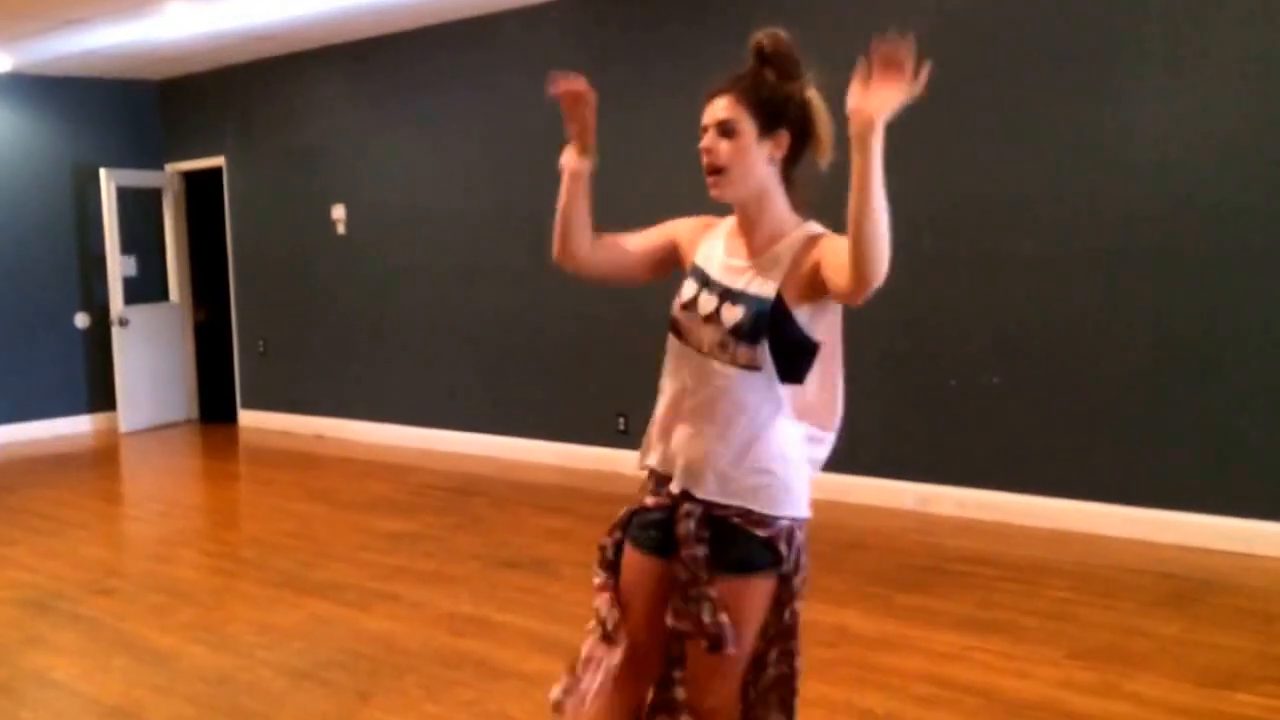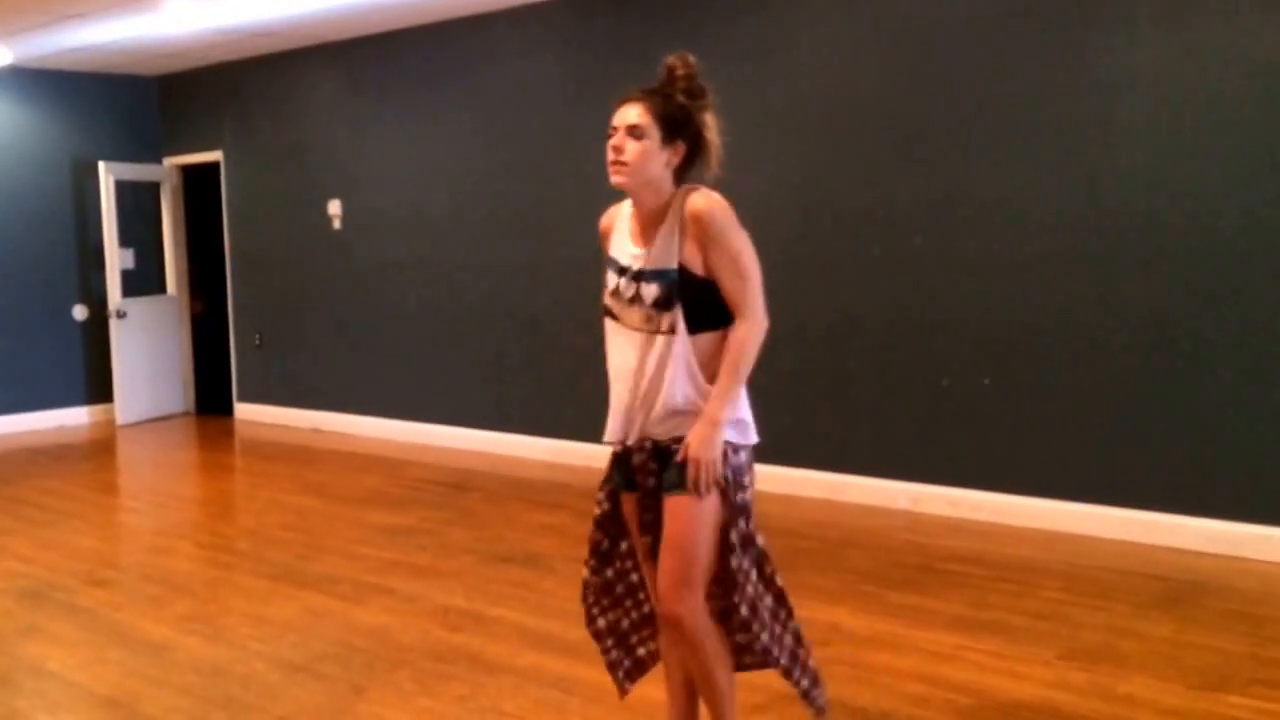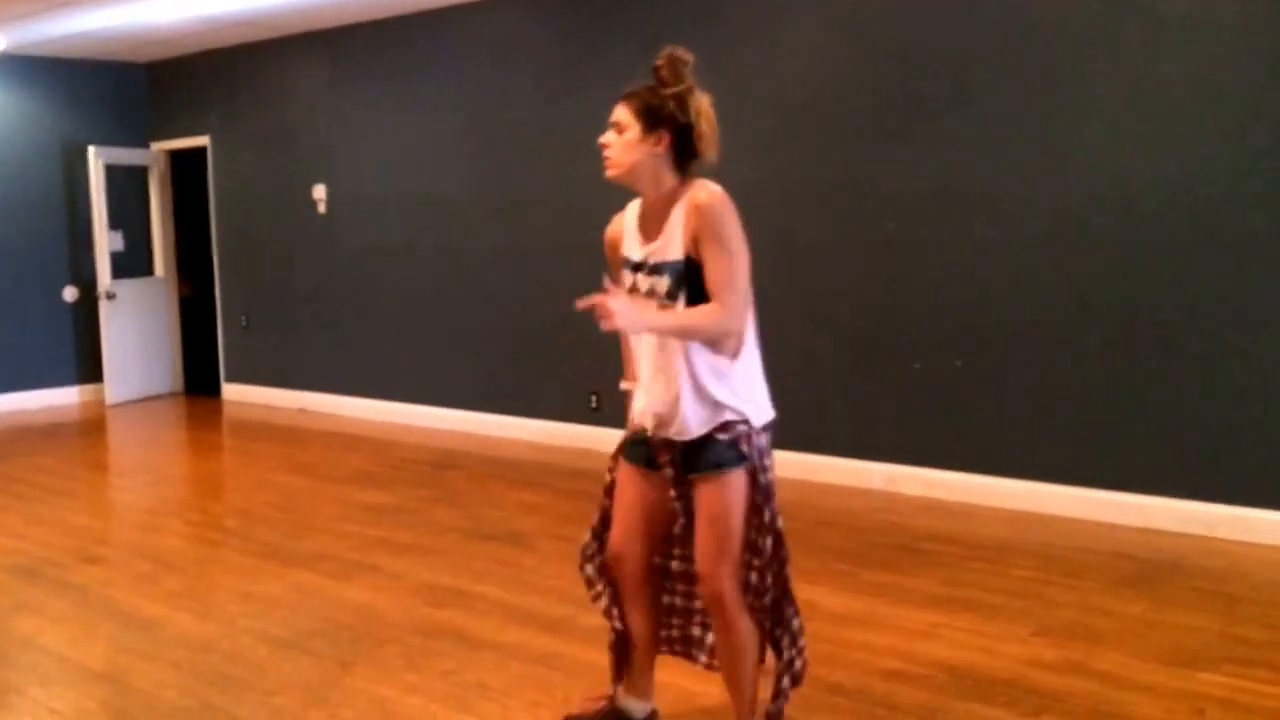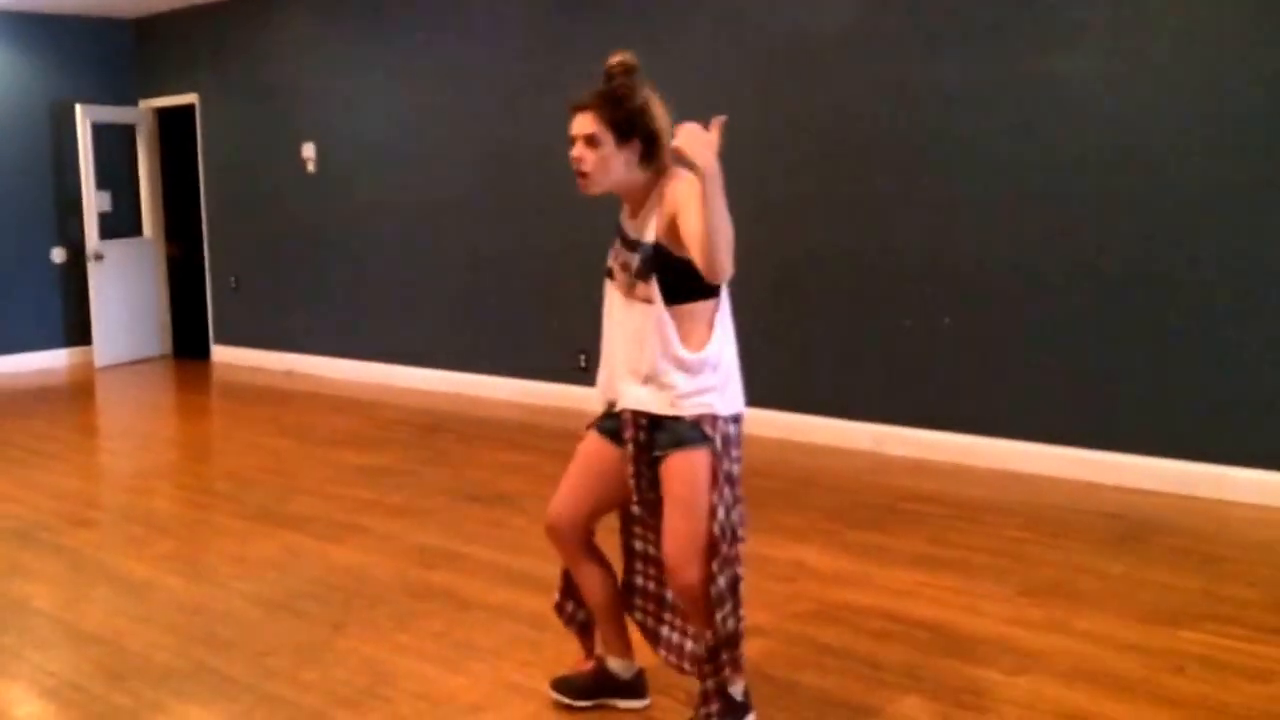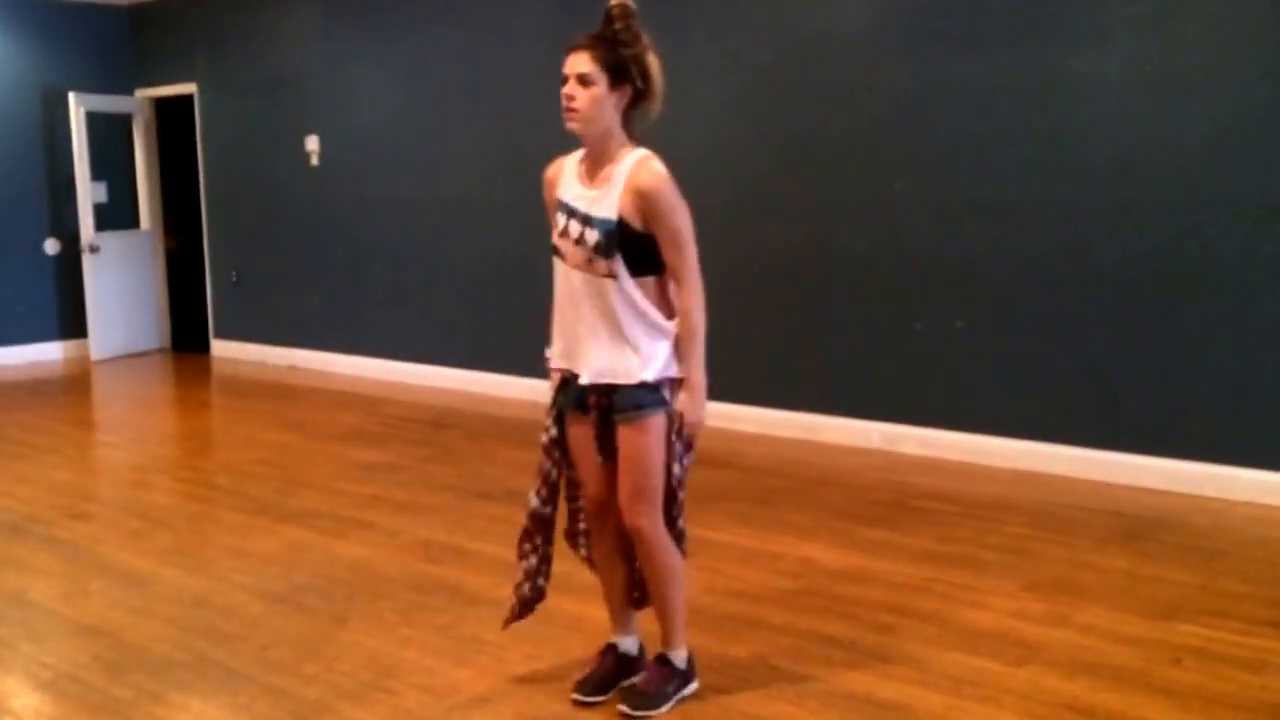
dt=1s
person 1, frame 1
left shoulder: (815, 254)
right shoulder: (696, 237)
left elbow: (862, 282)
right elbow: (578, 258)
left wrist: (866, 138)
right wrist: (580, 152)
left hip: (759, 500)
right hip: (670, 484)
right knee: (630, 655)
person 1, frame 2
left shoulder: (704, 213)
right shoulder: (613, 224)
left elbow: (754, 318)
left wrist: (711, 418)
left hip: (703, 441)
right hip: (634, 440)
left knee: (685, 605)
right knee: (656, 600)
person 1, frame 3
left shoulder: (707, 206)
right shoulder: (619, 230)
left elbow: (727, 321)
left wrist: (643, 315)
left hip: (724, 423)
right hip: (655, 421)
left knee: (720, 584)
right knee: (625, 561)
person 1, frame 4
left shoulder: (680, 194)
right shoulder: (631, 203)
left elbow: (715, 266)
left wrist: (708, 174)
left hip: (696, 411)
right hip: (630, 404)
left knee: (687, 569)
right knee: (565, 522)
person 1, frame 5
left shoulder: (647, 180)
right shoulder: (556, 173)
left elbow: (687, 284)
left wrist: (694, 383)
left hip: (644, 374)
right hip: (581, 372)
left knee: (642, 519)
right knee: (596, 511)
left ankle: (676, 661)
right ankle: (623, 646)
